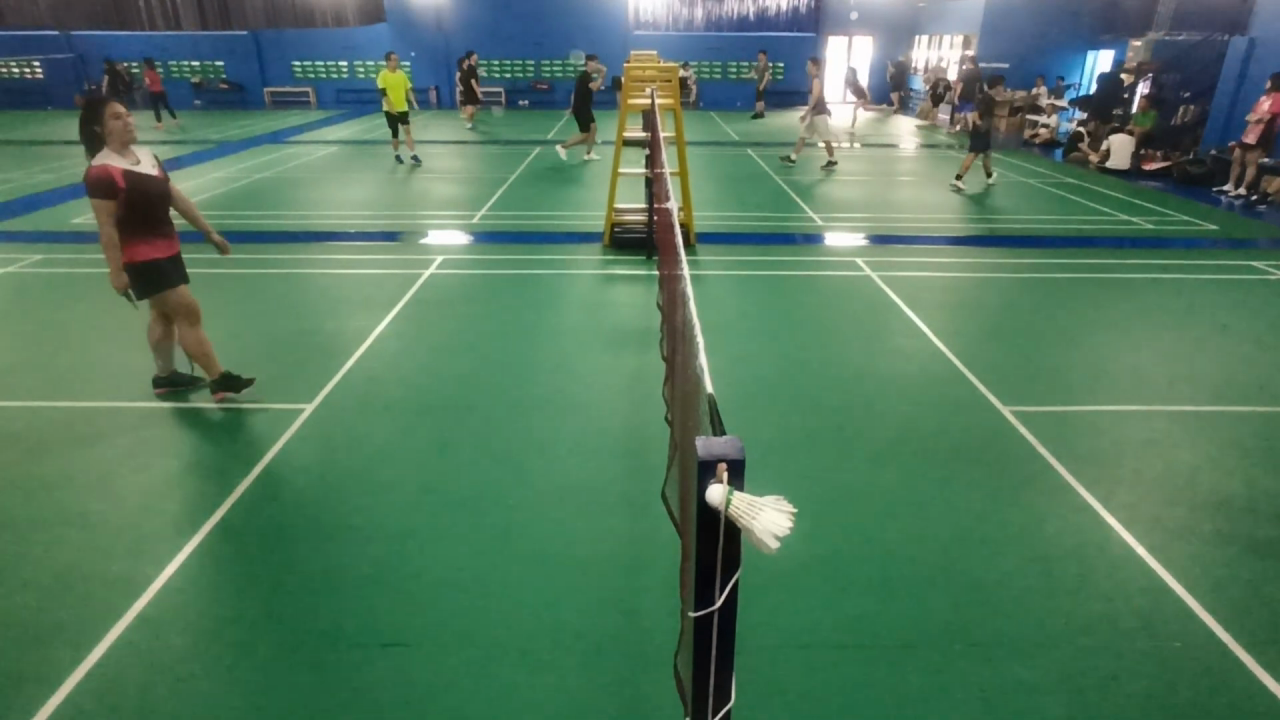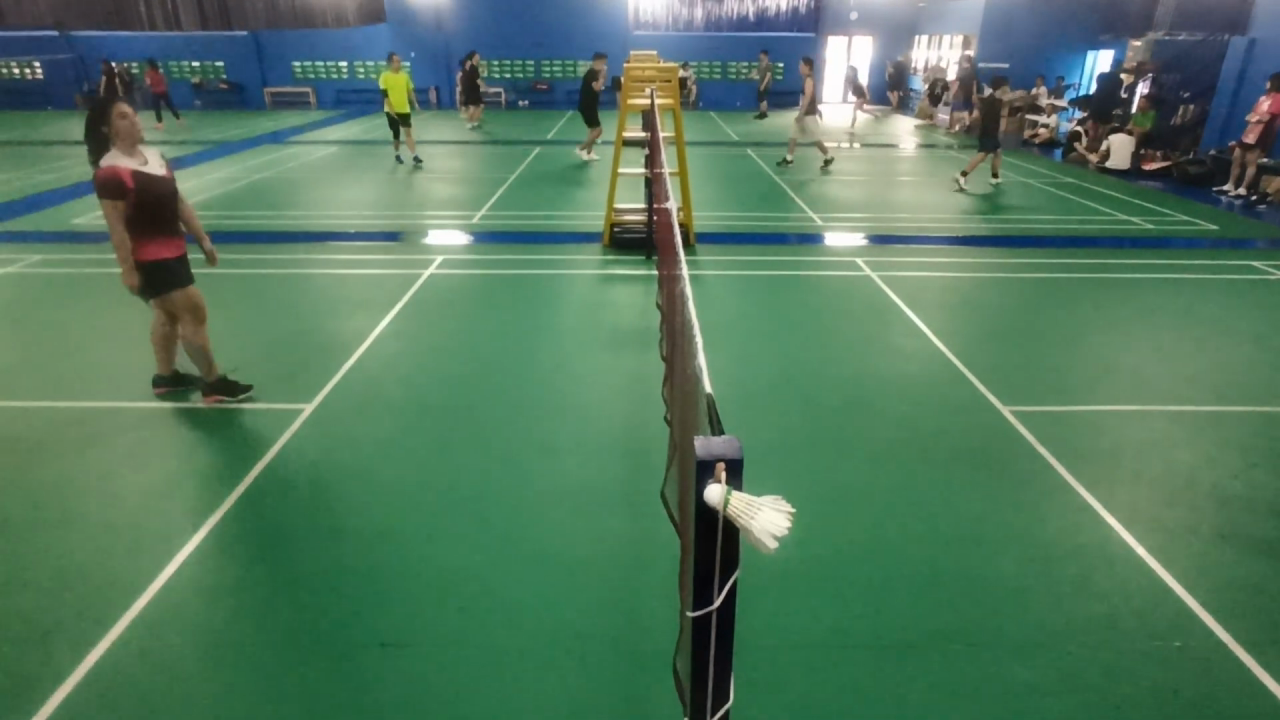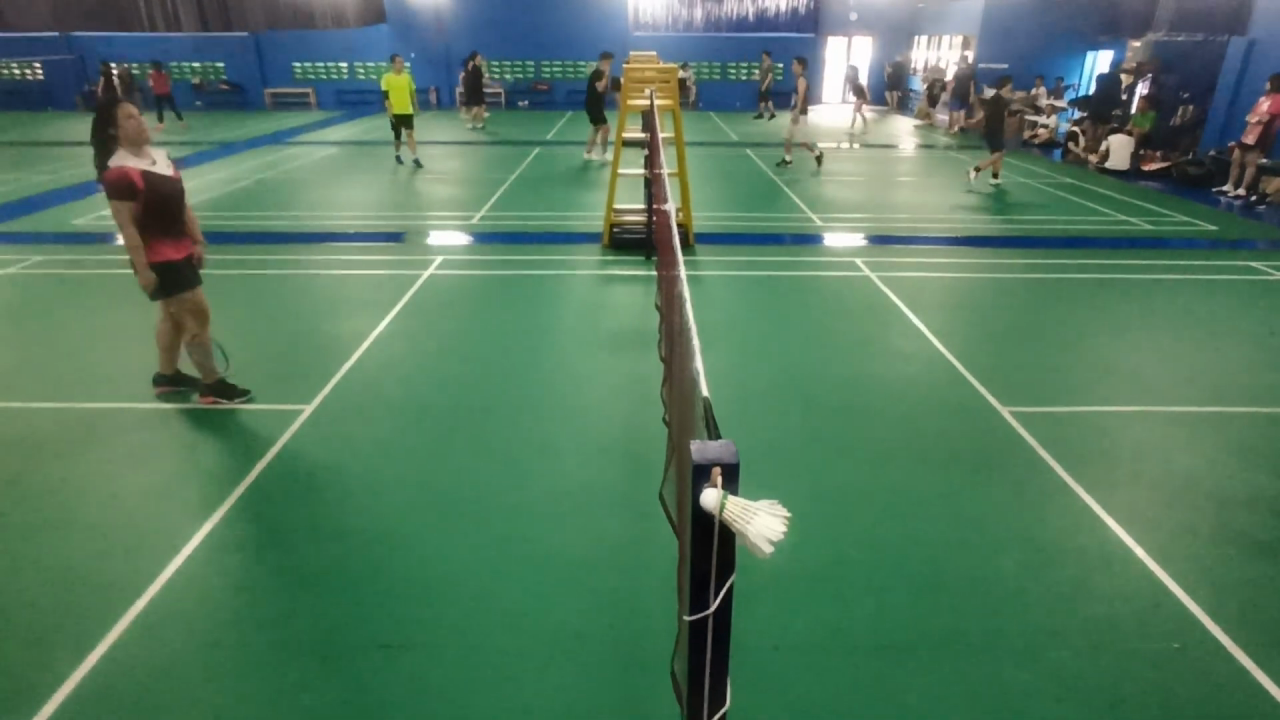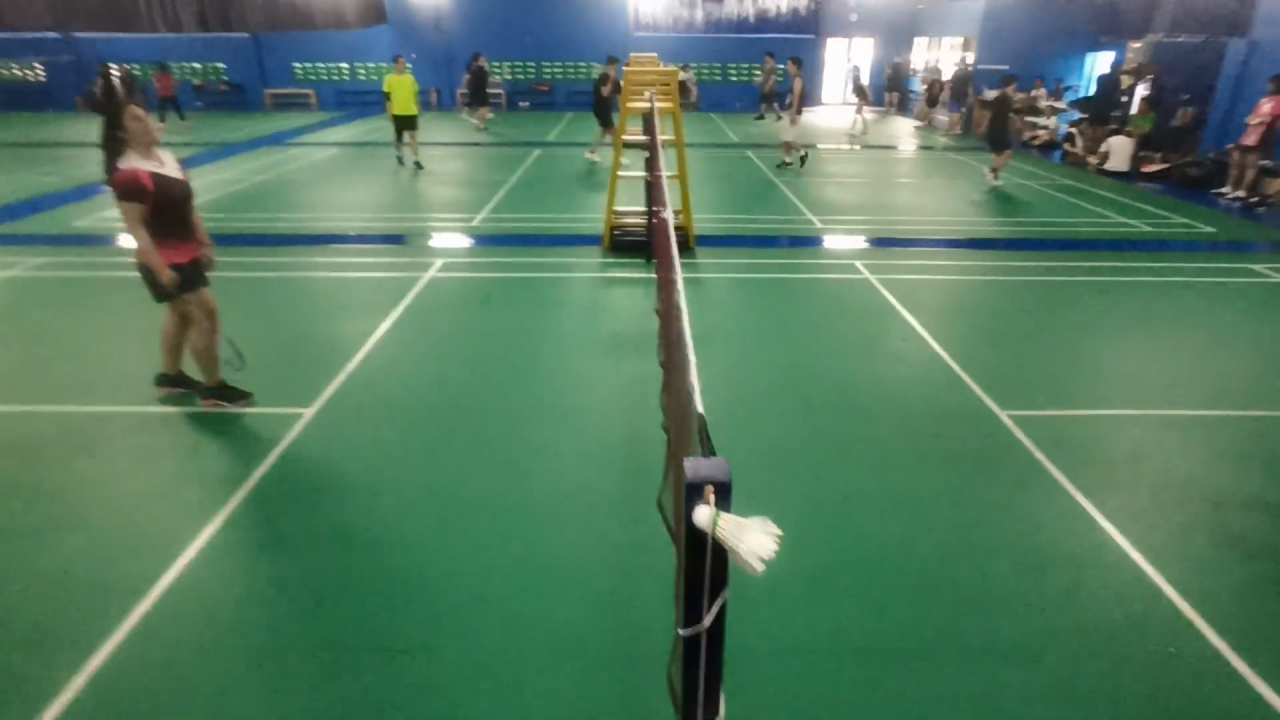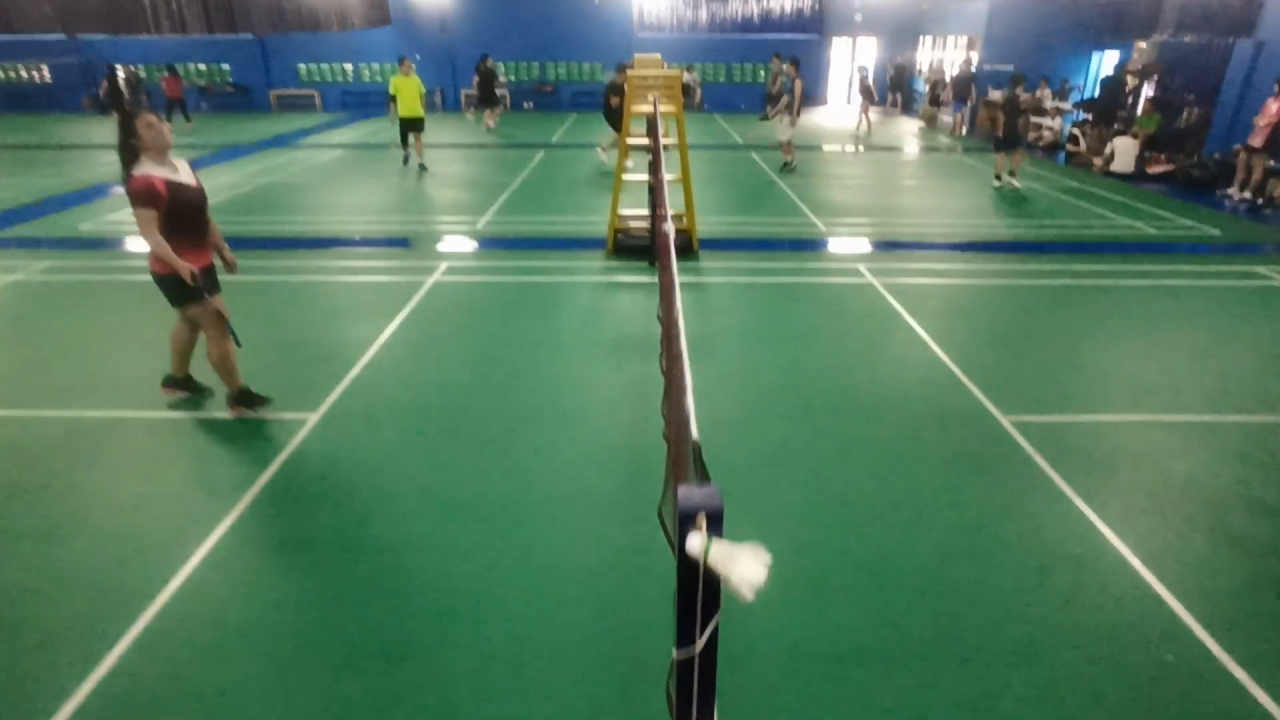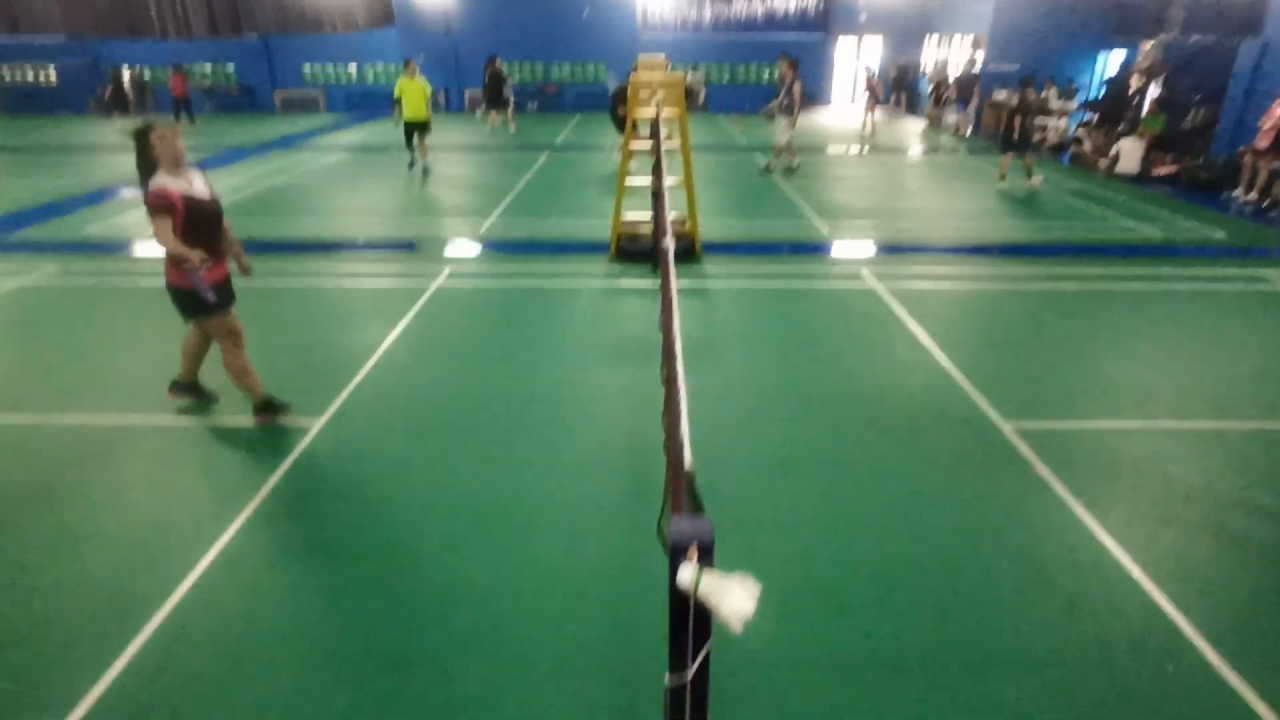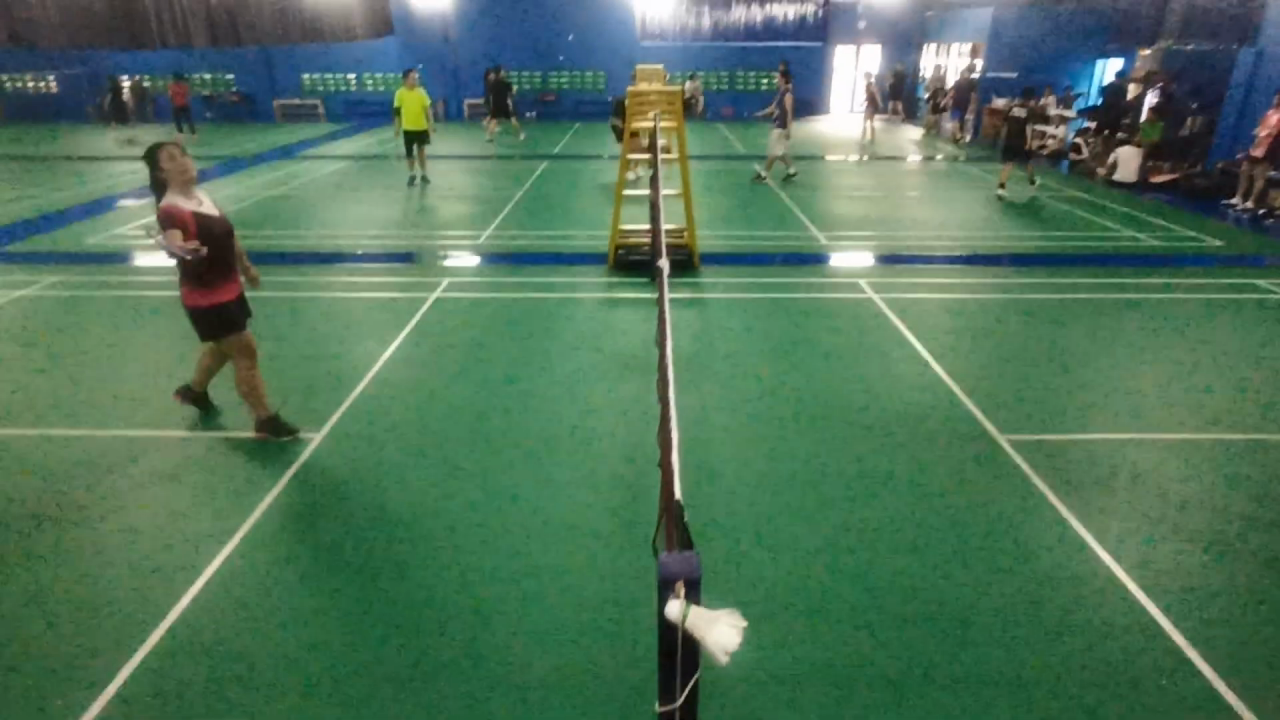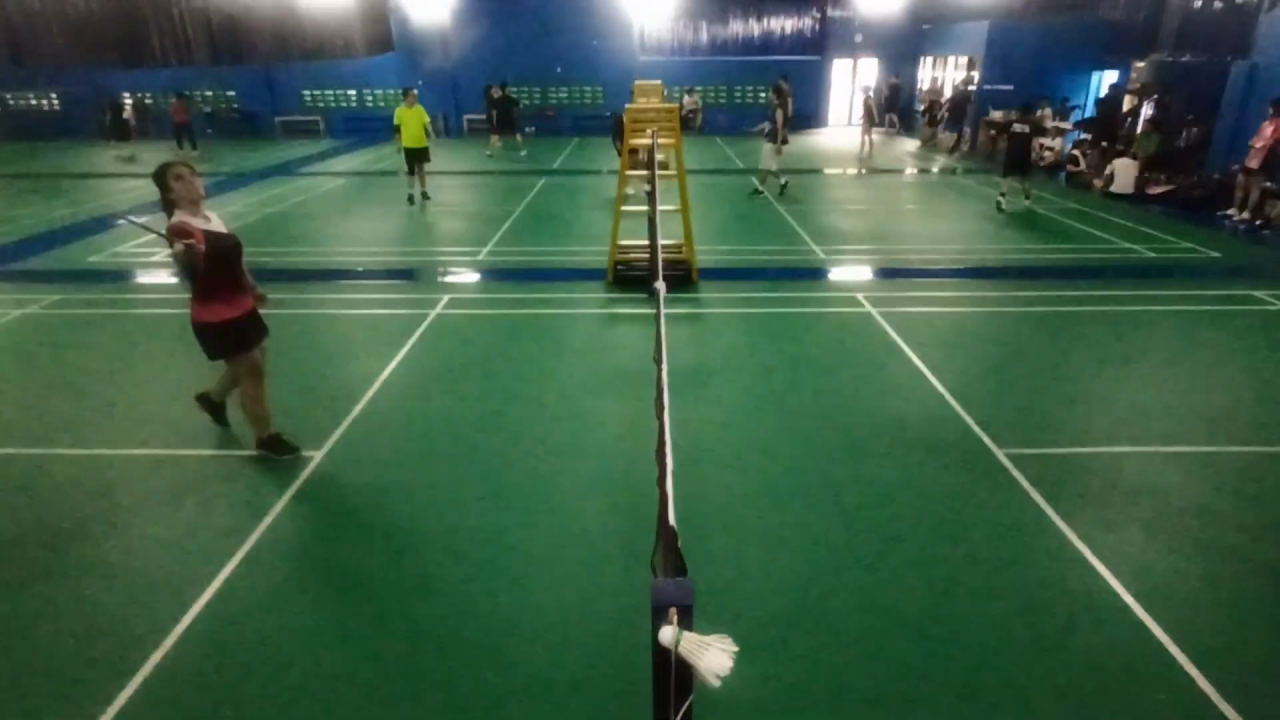
dt=0.1s
person 1, frame 1
left shoulder: (147, 157)
right shoulder: (101, 173)
left elbow: (176, 198)
right elbow: (107, 227)
left wrist: (210, 232)
right wrist: (116, 271)
left hip: (167, 250)
right hip: (142, 259)
left knee: (164, 313)
right knee: (189, 314)
left ankle: (165, 376)
right ankle: (220, 380)
person 1, frame 2
left shoulder: (155, 156)
right shoulder: (110, 173)
left elbow: (180, 203)
right elbow: (116, 227)
left wrist: (203, 239)
right wrist: (128, 270)
left hip: (172, 251)
right hip: (149, 259)
left knee: (168, 313)
right knee: (195, 313)
left ankle: (166, 376)
right ankle: (214, 384)
person 1, frame 3
left shoulder: (161, 157)
right shoulder: (118, 173)
left elbow: (182, 206)
right elbow: (126, 227)
left wrist: (199, 242)
right wrist: (142, 269)
left hip: (180, 251)
right hip: (157, 259)
left knee: (174, 313)
right knee: (198, 315)
left ankle: (167, 375)
right ankle: (212, 385)
person 1, frame 4
left shoulder: (169, 159)
right shoulder: (127, 175)
right elbow: (136, 228)
left wrist: (205, 246)
right wrist: (159, 268)
left hip: (187, 255)
right hip: (165, 263)
left knee: (181, 314)
right knee: (207, 317)
left ankle: (170, 375)
right ankle: (214, 388)
person 1, frame 5
left shoulder: (183, 165)
right shoulder: (142, 181)
left elbow: (204, 213)
right elbow: (150, 232)
left wrist: (223, 248)
right wrist: (178, 264)
left hip: (200, 260)
right hip: (176, 270)
left knee: (191, 319)
right knee: (217, 325)
left ankle: (177, 377)
right ankle: (238, 394)
person 1, frame 6
left shoulder: (197, 177)
right shoulder: (159, 192)
left elbow: (218, 221)
right elbow: (164, 235)
left wrist: (239, 254)
right wrist: (187, 254)
left hip: (215, 273)
right hip: (191, 281)
left knee: (204, 329)
right knee: (231, 336)
left ankle: (185, 382)
right ankle: (261, 402)
person 1, frame 7
left shoulder: (203, 198)
right shoulder: (170, 210)
left elbow: (227, 239)
right elbow: (173, 244)
left wrist: (246, 266)
right wrist: (186, 249)
left hip: (229, 290)
right hip: (206, 300)
left knee: (222, 346)
right knee: (246, 354)
left ankle: (194, 390)
right ankle: (265, 420)
person 1, frame 8
left shoulder: (213, 217)
right shoulder: (181, 228)
right elbow: (182, 255)
left wrist: (253, 287)
right wrist: (184, 251)
left hip: (241, 307)
right hip: (216, 318)
left knee: (247, 368)
right knee: (253, 372)
left ankle: (212, 398)
right ankle: (266, 438)
